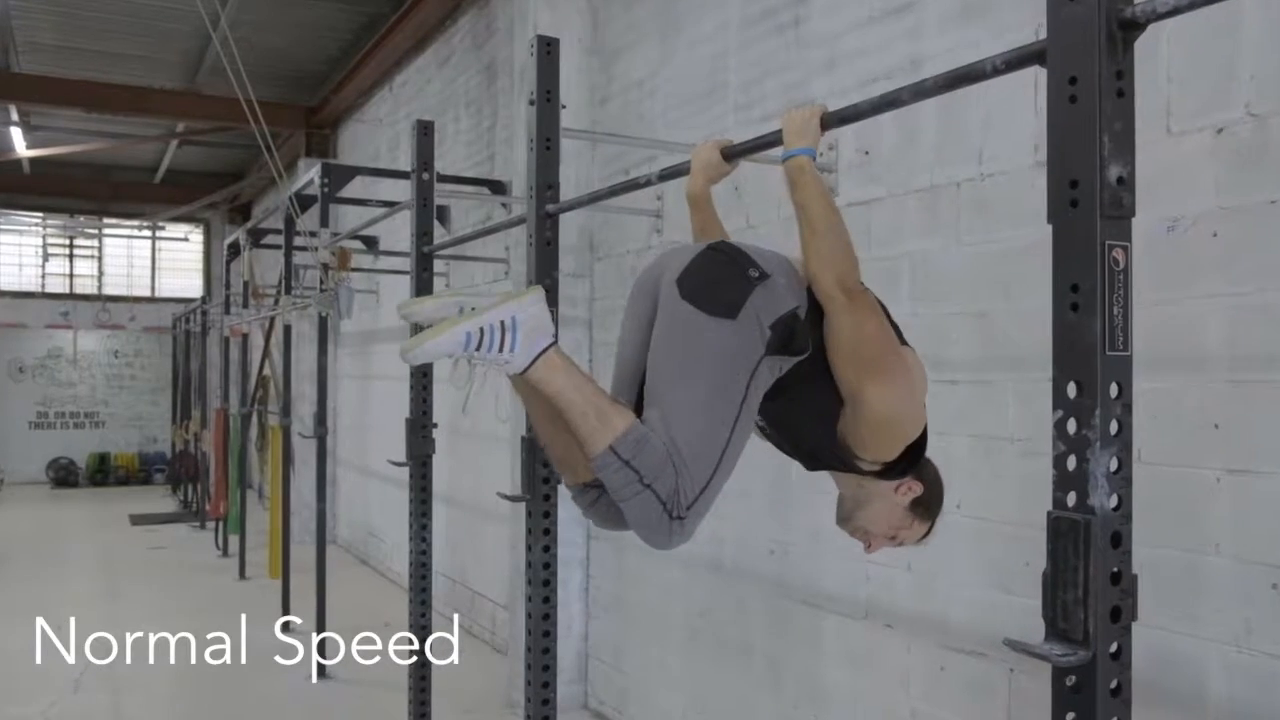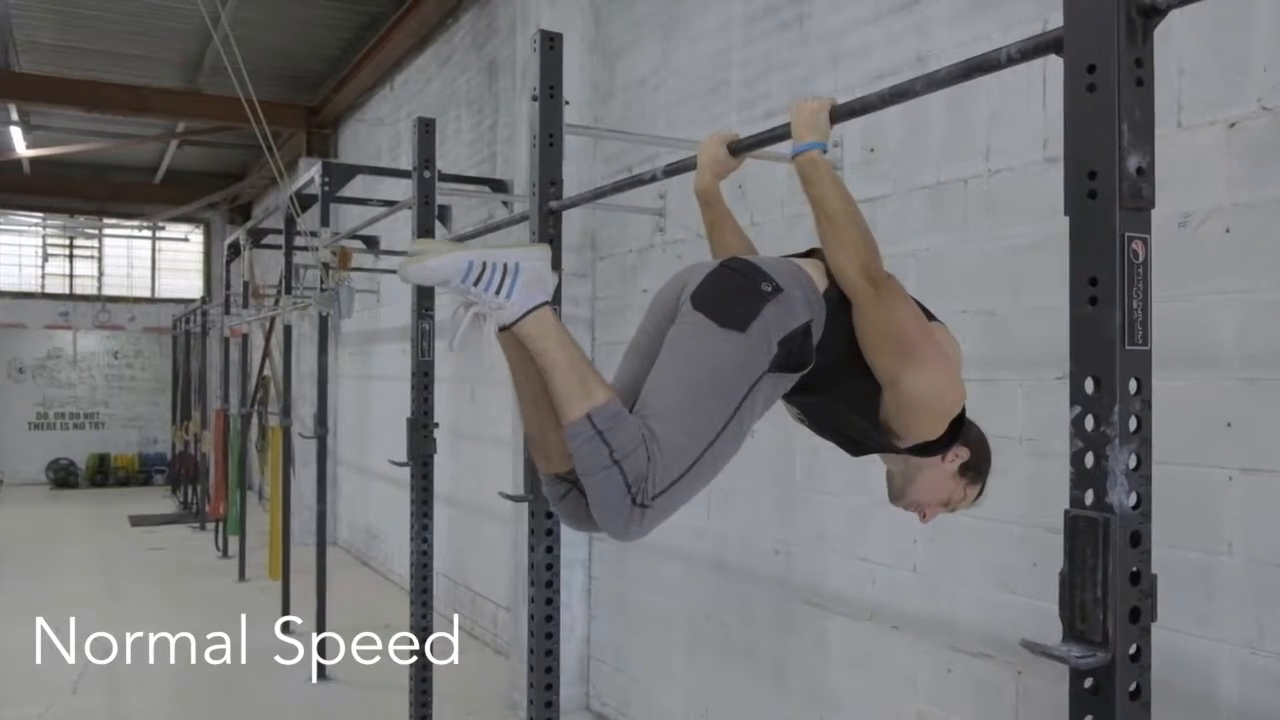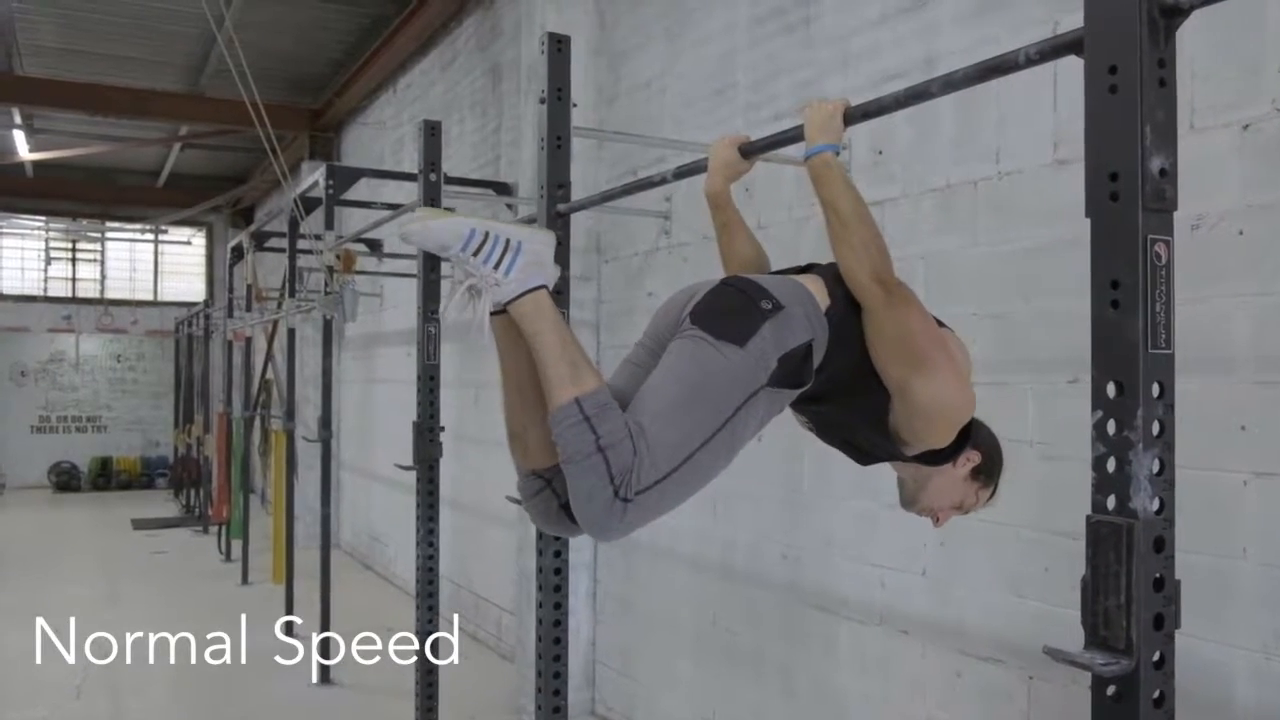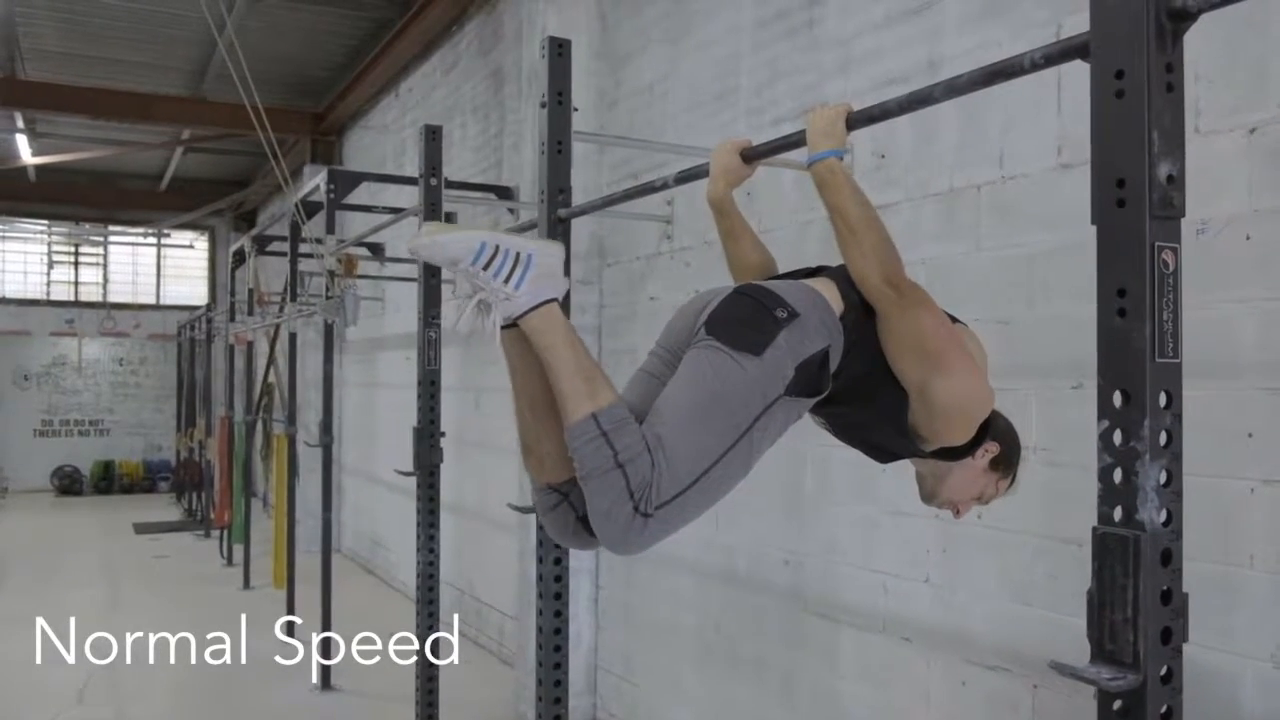
dt=0.7s
person 1, frame 1
right shoulder: (889, 420)
right elbow: (842, 292)
left hip: (682, 277)
right hip: (731, 305)
left knee: (610, 503)
right knee: (665, 515)
left ankle: (514, 339)
right ankle: (526, 346)
person 1, frame 2
right shoulder: (931, 398)
right elbow: (866, 281)
right wrist: (808, 154)
left hip: (711, 293)
right hip: (754, 316)
left knee: (582, 501)
right knee: (626, 506)
left ankle: (510, 302)
right ankle: (523, 301)
person 1, frame 3
right shoulder: (943, 405)
right elbow: (878, 286)
right wrist: (822, 155)
left hip: (708, 309)
right hip: (760, 336)
left knee: (556, 505)
right knee: (607, 503)
left ankle: (508, 291)
right ankle: (520, 282)
person 1, frame 4
left shoulder: (882, 413)
right shoulder: (962, 402)
right elbow: (890, 290)
right wrist: (825, 161)
left hip: (726, 317)
right hip: (774, 339)
left knee: (573, 518)
left ankle: (516, 306)
right ankle: (528, 293)
